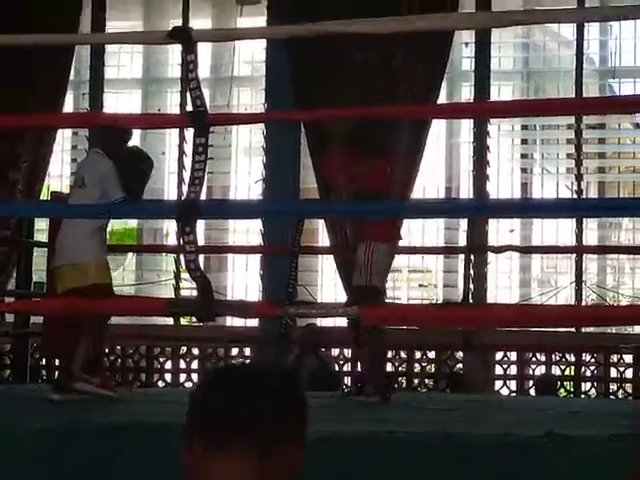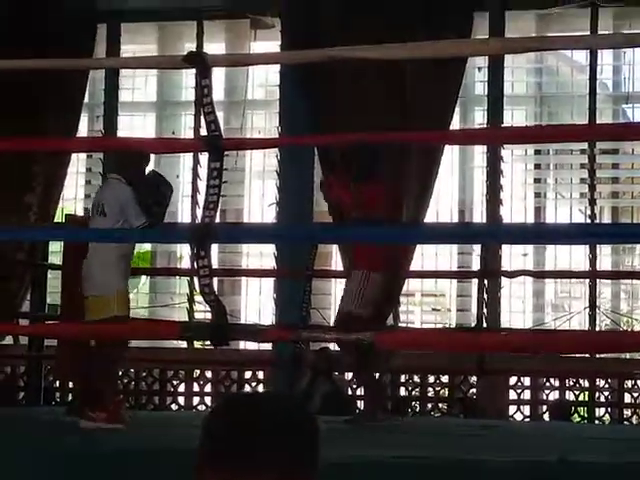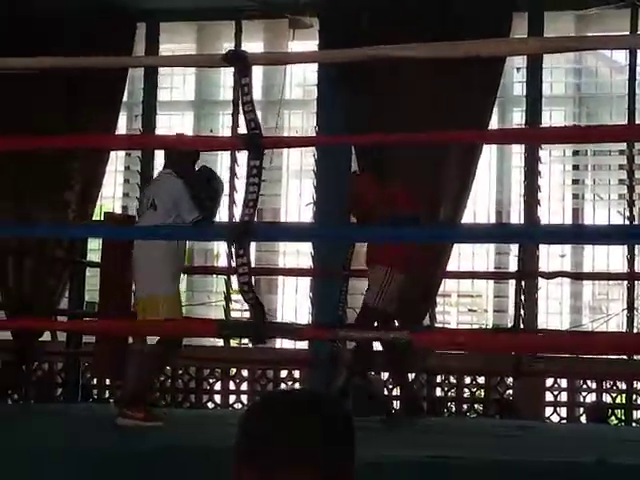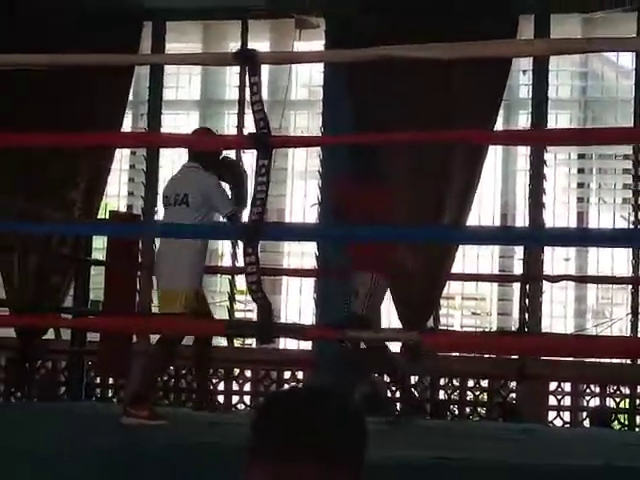
dt=0.2s
person 1, frame 1
left shoulder: (85, 165)
right shoulder: (105, 165)
right elbow: (123, 205)
left wrist: (128, 180)
right wrist: (139, 180)
left hip: (68, 249)
right hip: (85, 249)
left knee: (76, 313)
right knee: (101, 302)
left ankle: (65, 379)
right ankle: (90, 370)
person 1, frame 2
left shoulder: (105, 191)
right shoulder: (124, 191)
right elbow: (147, 230)
left wrist: (149, 206)
right wrist: (159, 205)
left hip: (97, 276)
right hip: (110, 277)
left knee: (106, 340)
right knee: (118, 336)
left ankle: (87, 401)
right ankle: (96, 406)
person 1, frame 3
left shoulder: (153, 188)
right shoulder: (177, 187)
right elbow: (199, 224)
right wrist: (211, 200)
left hip: (149, 274)
right hip: (159, 277)
left knee: (172, 335)
right knee: (170, 336)
left ankle: (135, 396)
right ankle: (132, 404)
person 1, frame 4
left shoulder: (173, 183)
right shoulder: (207, 181)
right elbow: (233, 217)
right wrist: (238, 189)
left hip: (171, 267)
right hip: (182, 273)
left knee: (204, 331)
right knee: (172, 336)
left ankle: (203, 396)
right ankle: (136, 403)
person 2, frame 1
left shoulder: (376, 164)
right shoulder: (376, 163)
left wrist: (339, 176)
left hip: (376, 239)
right hip: (369, 238)
left knee: (366, 305)
right knee: (359, 307)
left ankle: (378, 383)
right ankle: (369, 379)
person 2, frame 2
left shoulder: (377, 190)
right shoulder: (372, 190)
left hip: (370, 267)
right hip: (363, 266)
left knee: (345, 330)
right knee: (357, 332)
left ankle: (375, 398)
right ankle: (373, 405)
person 2, frame 3
left shoulder: (398, 193)
right shoulder: (377, 191)
left hip: (391, 266)
right hip: (382, 265)
left knee: (362, 326)
right ankle: (410, 401)
person 2, frame 4
left shoulder: (380, 194)
right shoulder: (358, 194)
left hip: (373, 269)
right hip: (362, 268)
left knee: (353, 331)
right knee: (371, 340)
right ankle: (409, 397)
